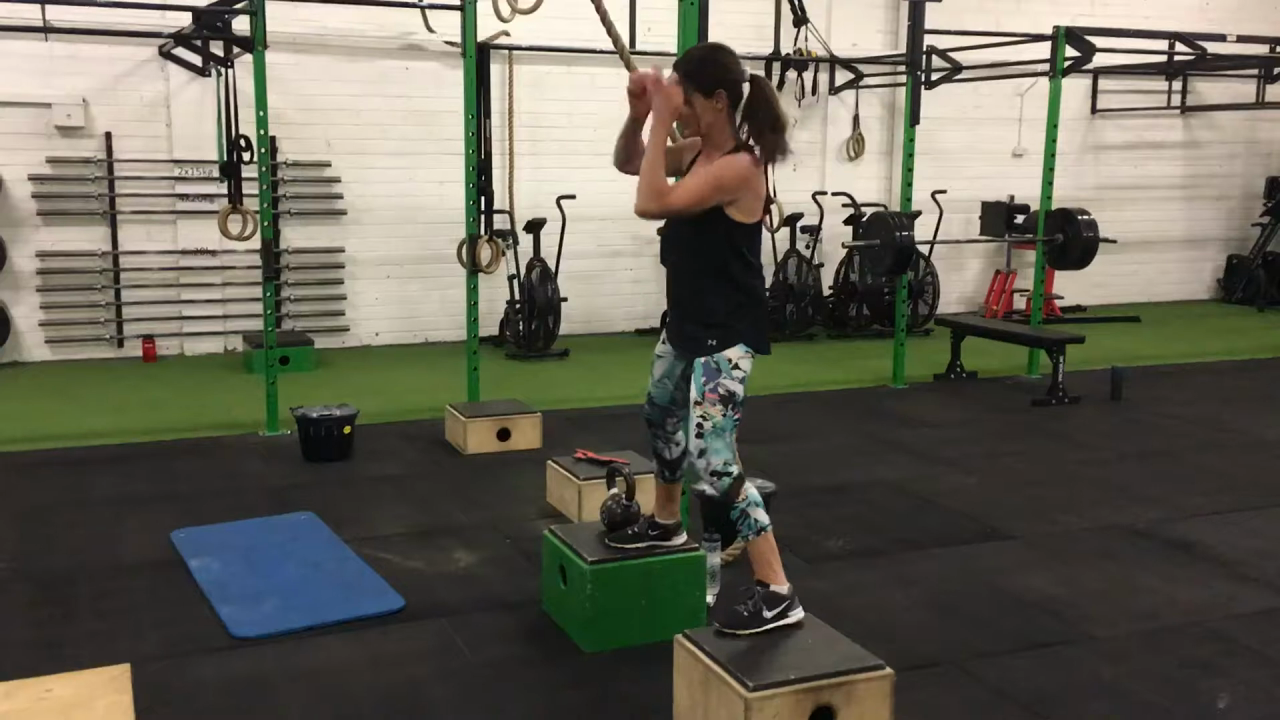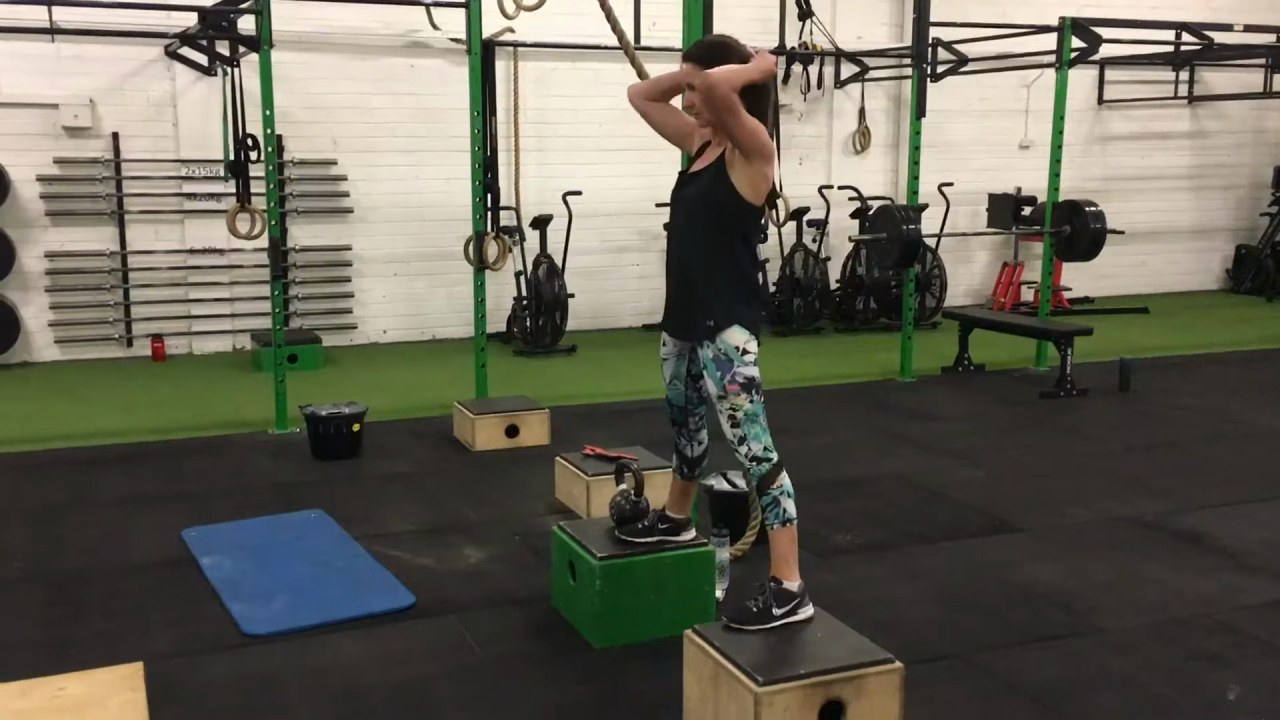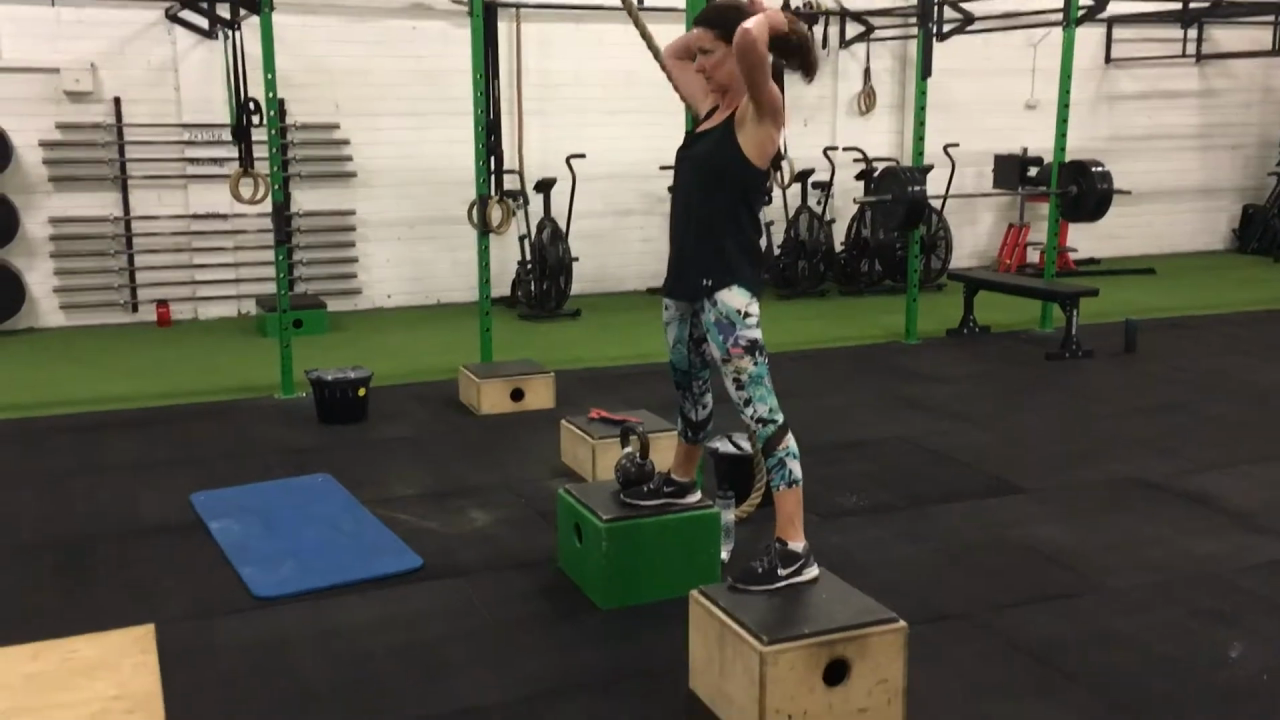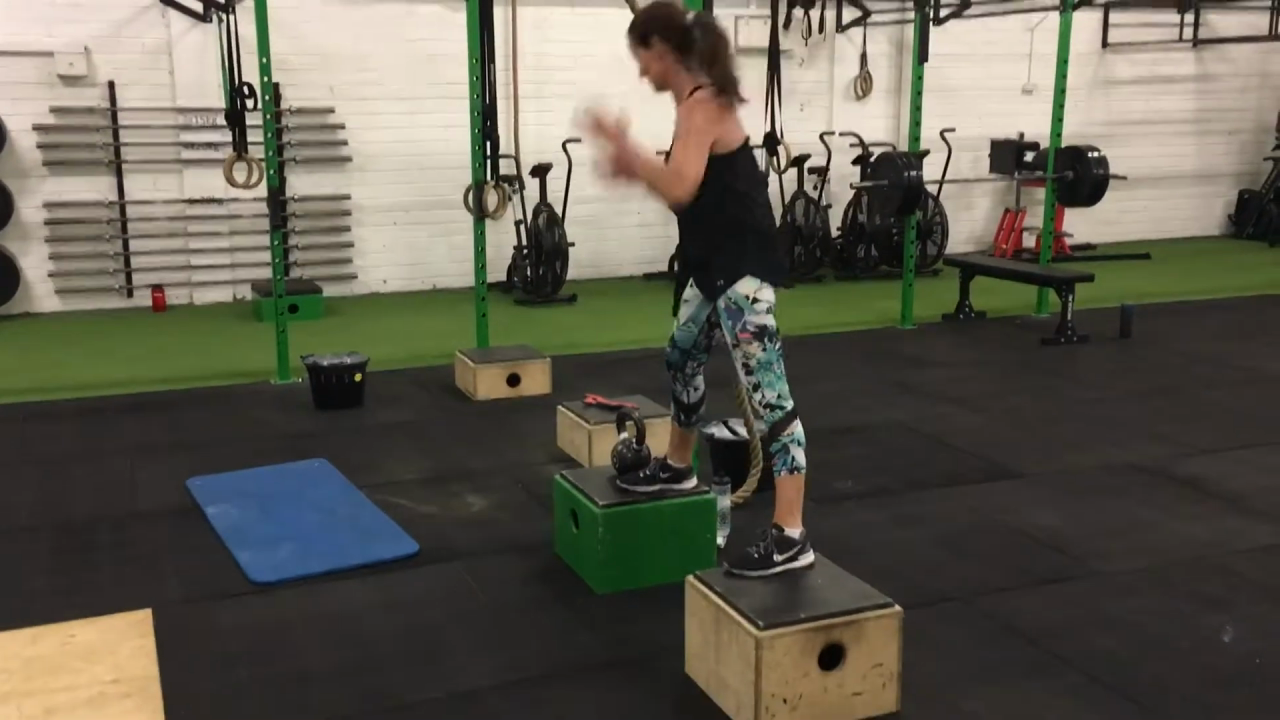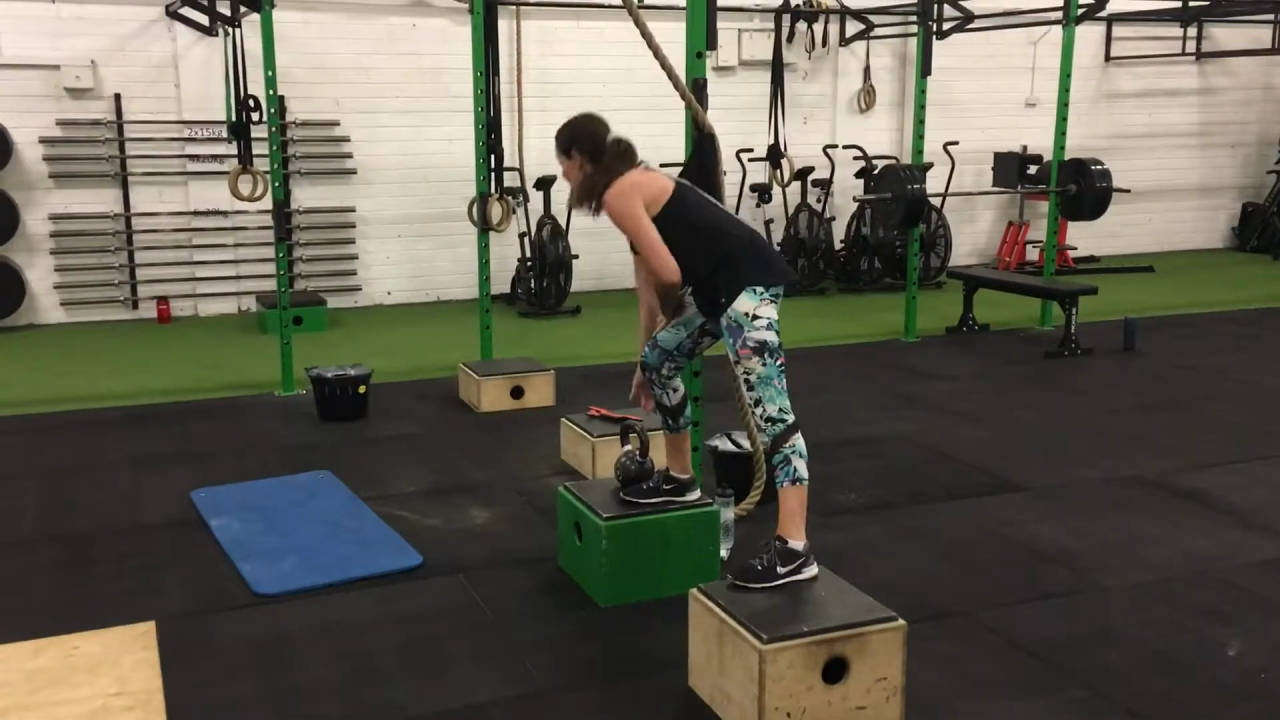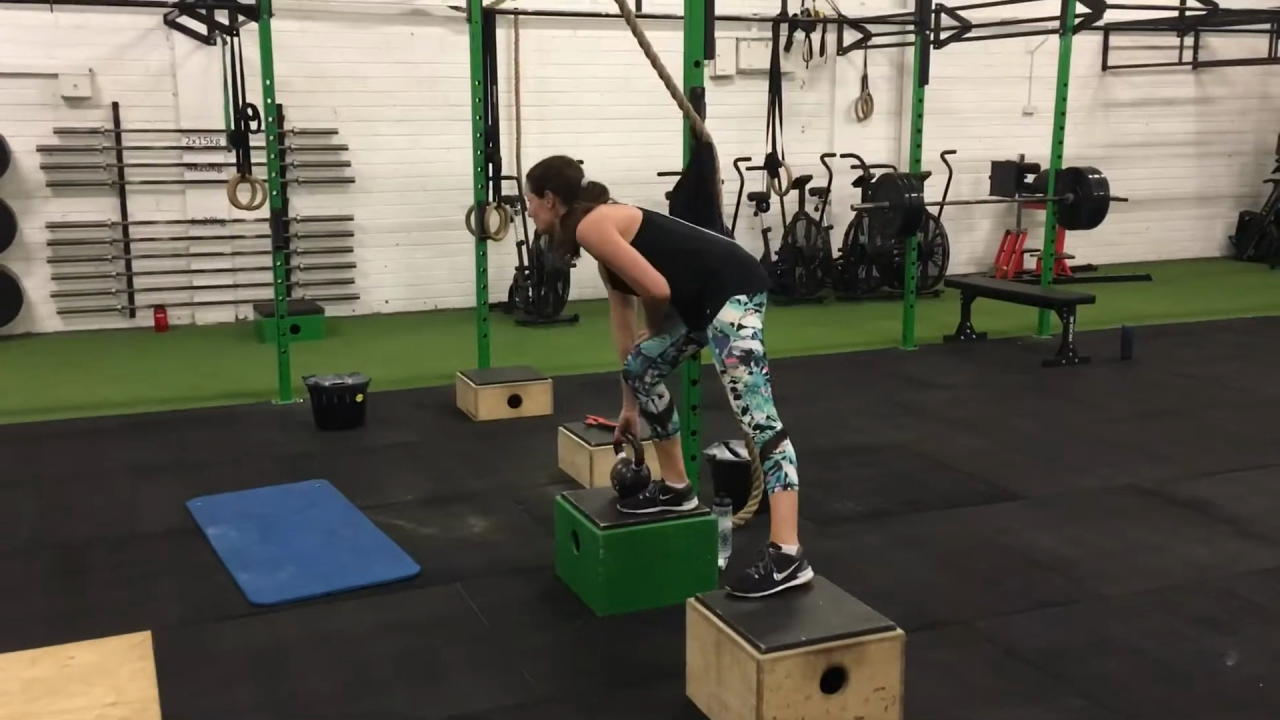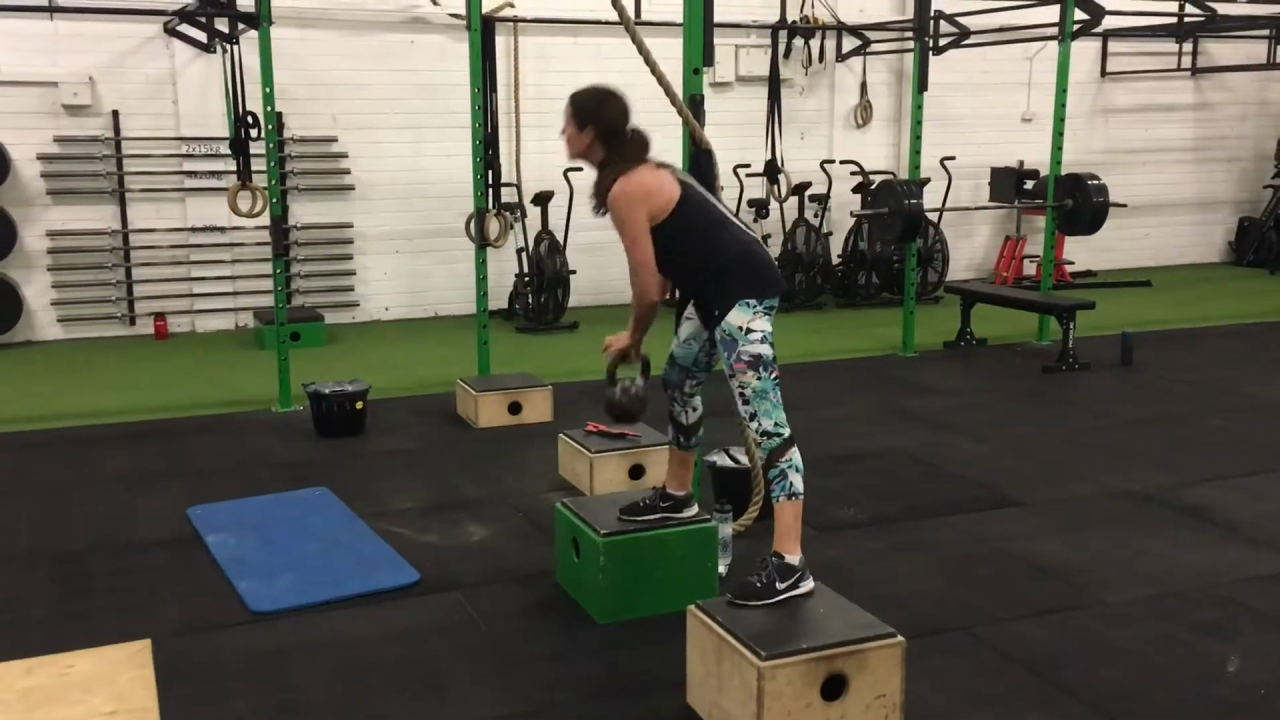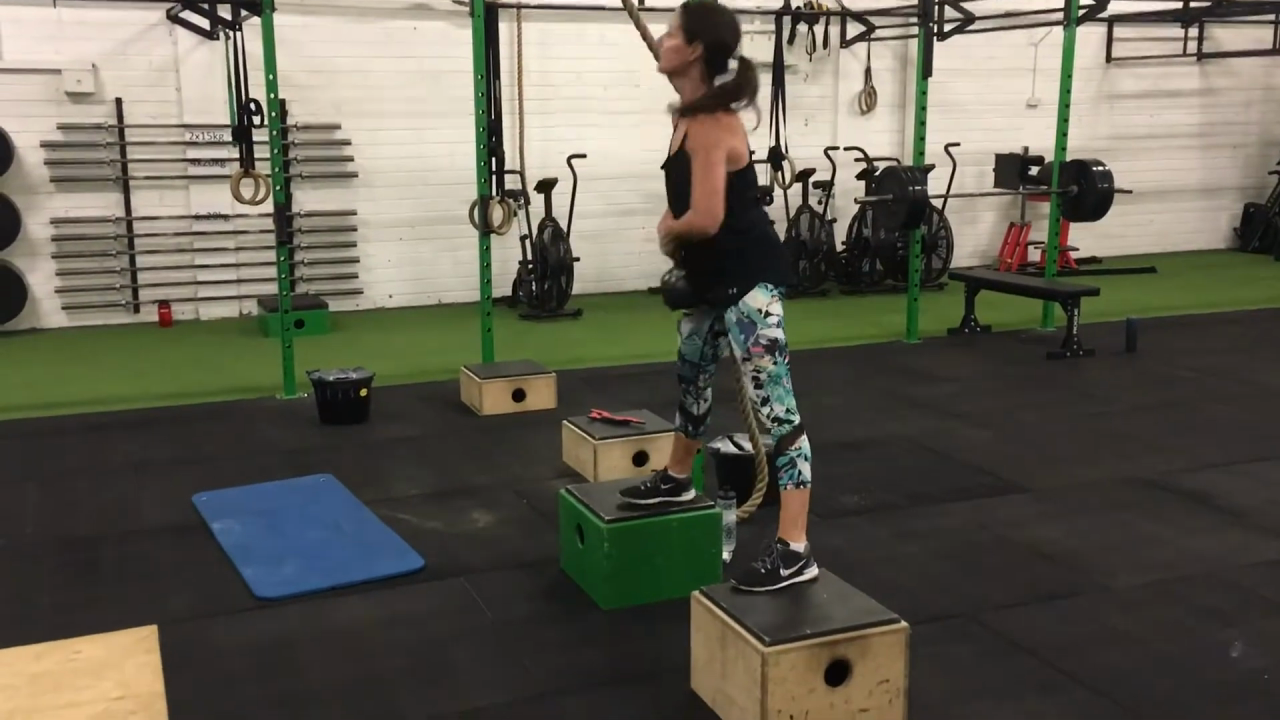
dt=0.4s
person 1, frame 1
left shoulder: (738, 167)
right shoulder: (698, 150)
left elbow: (650, 204)
right elbow: (627, 163)
left wrist: (661, 120)
right wrist: (640, 114)
left hip: (727, 335)
right hip: (687, 323)
left knee: (712, 458)
right knee: (660, 417)
left ankle: (777, 593)
right ankle: (665, 522)
person 1, frame 2
left shoulder: (752, 146)
right shoulder: (702, 140)
left elbow: (712, 91)
right elbow: (639, 95)
left wrist: (756, 68)
right wrist: (696, 73)
left hip: (726, 322)
right hip: (685, 314)
left knee: (753, 448)
right knee: (684, 422)
left ankle: (789, 590)
right ankle: (676, 518)
person 1, frame 3
left shoulder: (761, 111)
right shoulder: (712, 105)
right elbow: (672, 53)
left hip: (726, 283)
right hip: (686, 278)
left knee: (760, 410)
right knee: (689, 386)
left ankle: (794, 551)
right ankle: (681, 481)
person 1, frame 4
left shoulder: (701, 106)
right shoulder: (697, 101)
left elbow: (677, 191)
left wrist: (624, 151)
right wrist: (629, 159)
left hip: (745, 268)
right hip: (710, 264)
left knee: (767, 394)
right knee: (681, 359)
left ankle: (791, 537)
right ankle: (677, 466)
person 1, frame 5
left shoulder: (620, 193)
right shoulder: (635, 185)
left elbow: (667, 274)
right elbow: (651, 280)
left wrist: (666, 314)
right wrist: (642, 359)
left hip: (748, 280)
right hip: (716, 284)
left knee: (769, 409)
right knee: (659, 360)
left ankle: (793, 550)
right ankle: (679, 476)
person 1, frame 6
left shoulder: (591, 228)
right shoulder: (603, 227)
left elbow: (656, 289)
right elbow: (623, 320)
left wrist: (654, 330)
right wrist: (629, 406)
left hip: (732, 290)
left knee: (757, 414)
right knee: (642, 367)
left ankle: (787, 555)
right ankle: (674, 485)
person 1, frame 7
left shoulder: (626, 191)
right shoulder: (639, 177)
left elbow: (649, 290)
right elbow: (659, 280)
left wrist: (632, 340)
right wrist: (632, 337)
left hip: (743, 290)
right hip: (716, 287)
left knee: (764, 420)
right knee: (679, 378)
left ankle: (789, 563)
right ankle: (678, 494)
person 1, frame 8
left shoulder: (712, 122)
right shoulder: (695, 114)
left elbow: (706, 220)
left wrist: (668, 233)
right wrist: (672, 224)
left hip: (748, 276)
right hip: (713, 274)
left knee: (774, 407)
right knee: (691, 372)
left ankle: (795, 550)
right ankle: (677, 478)
